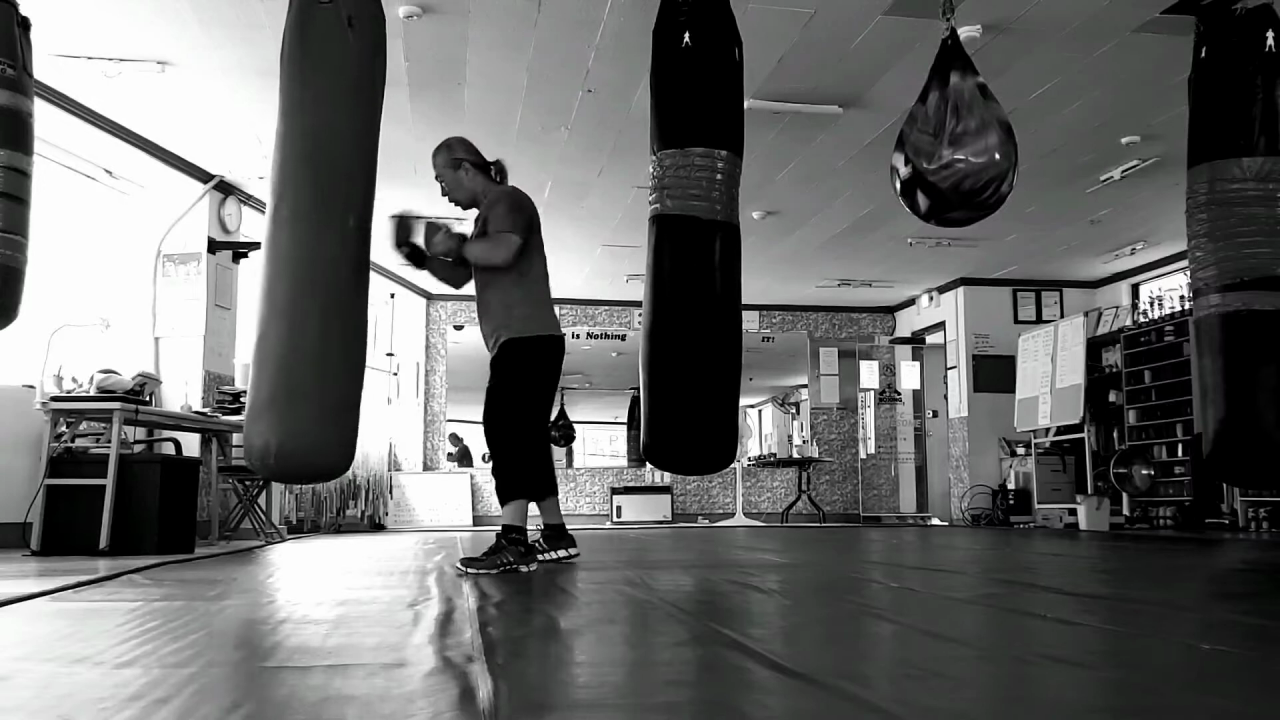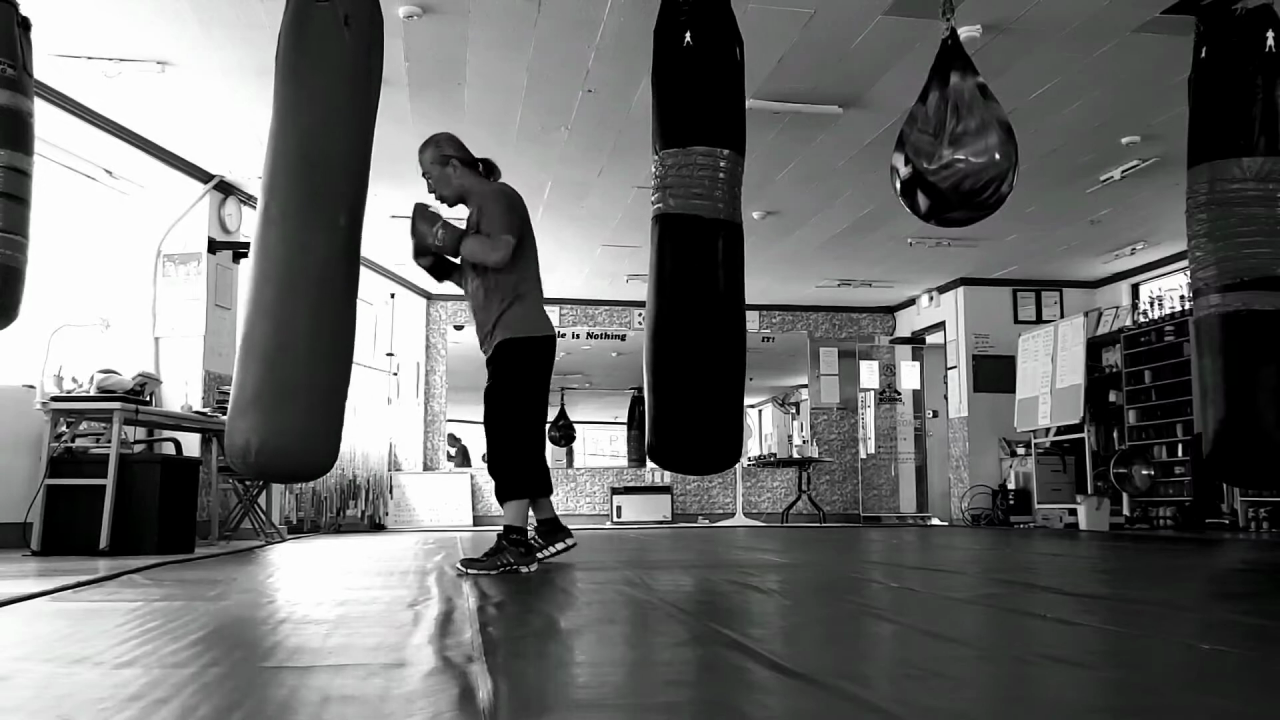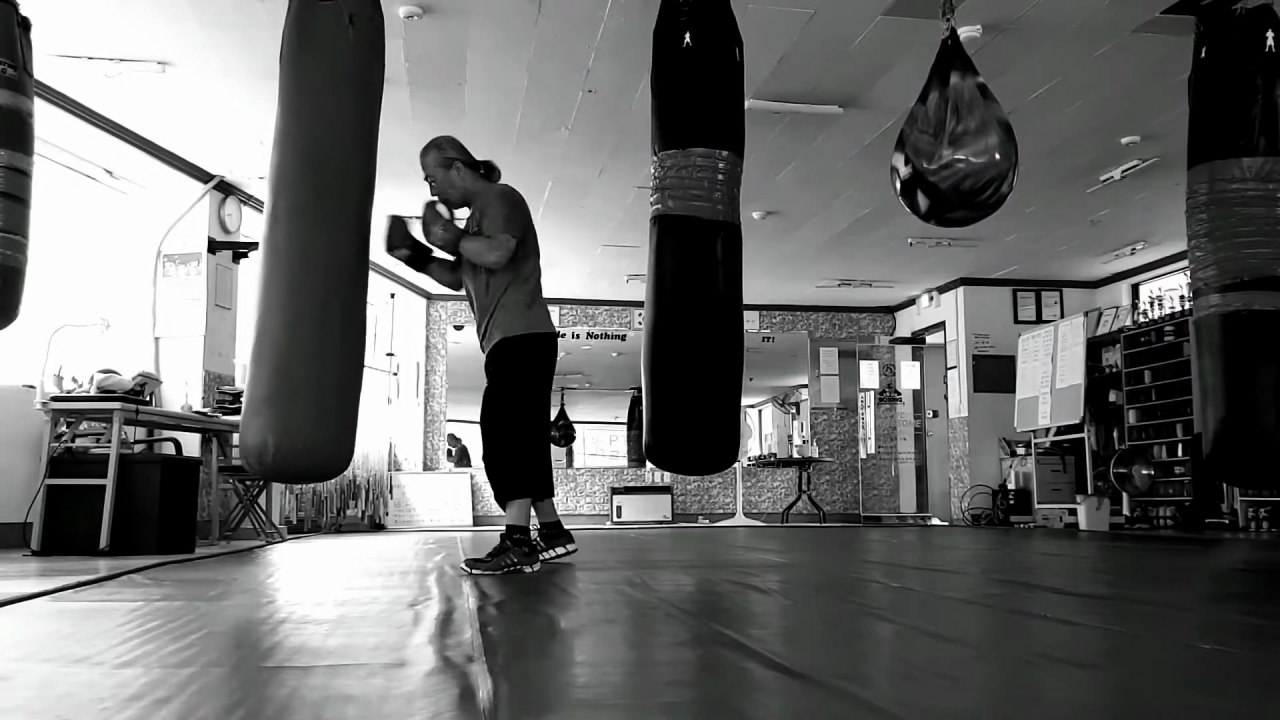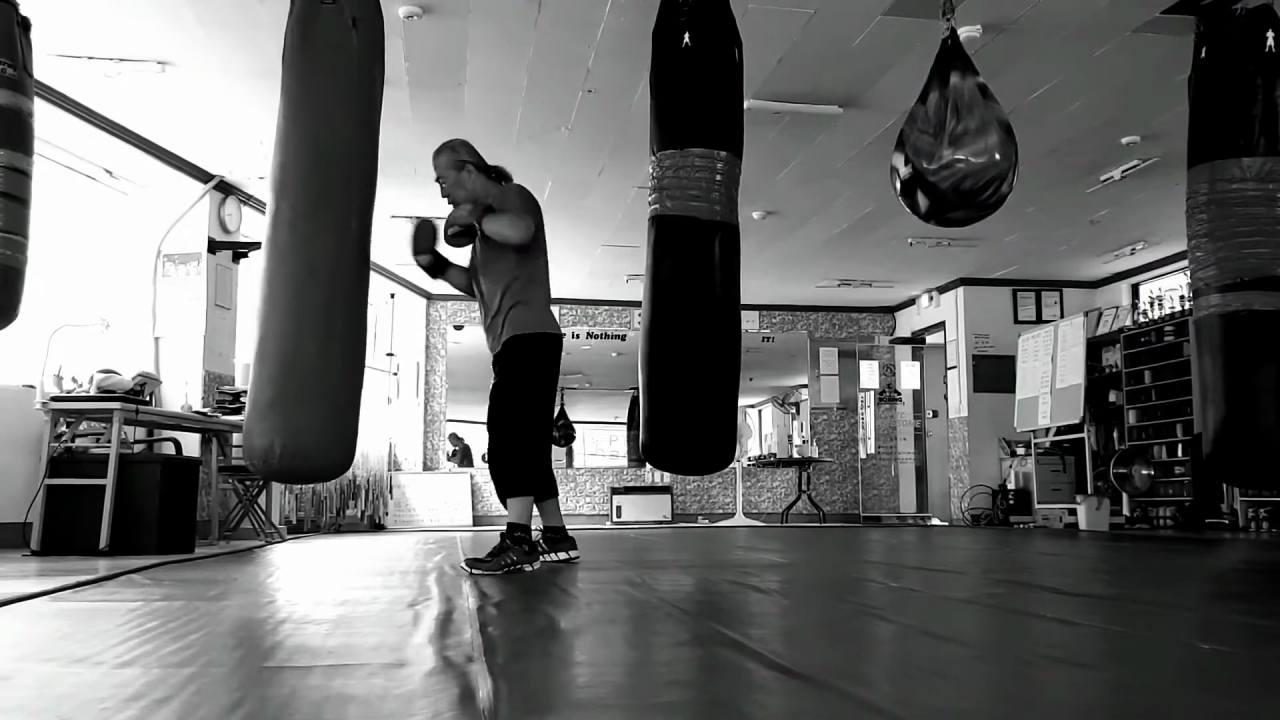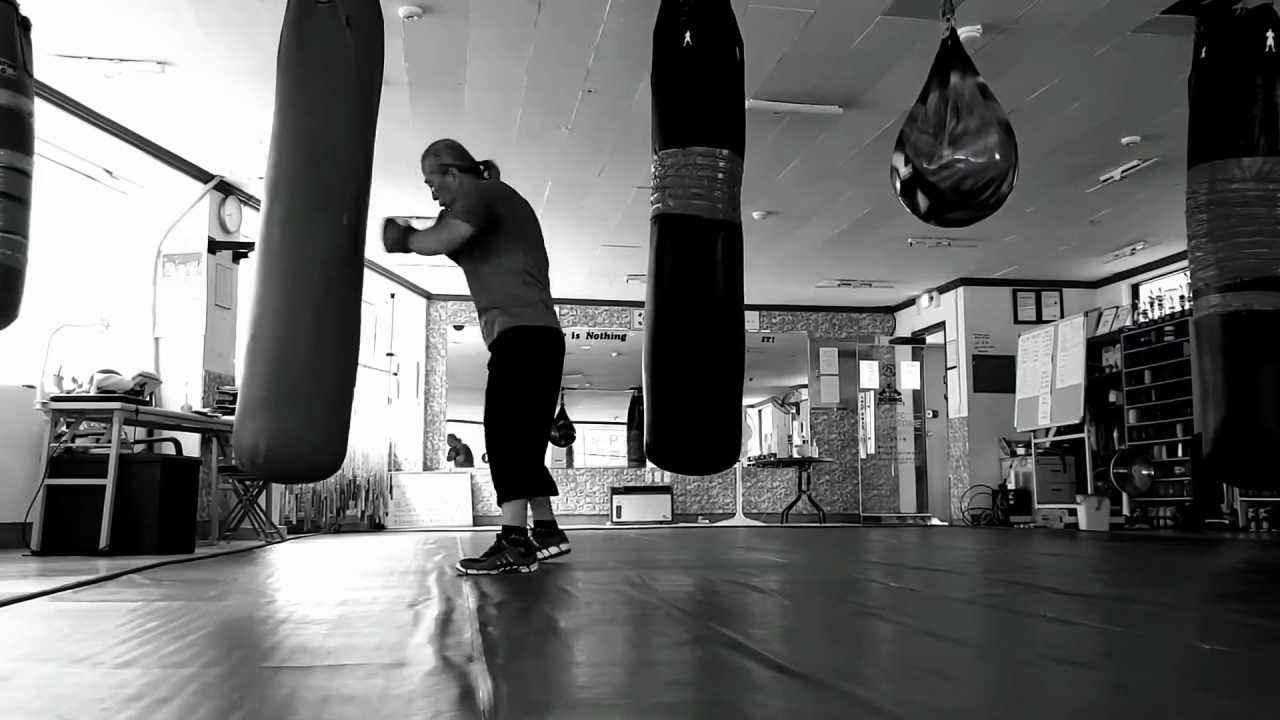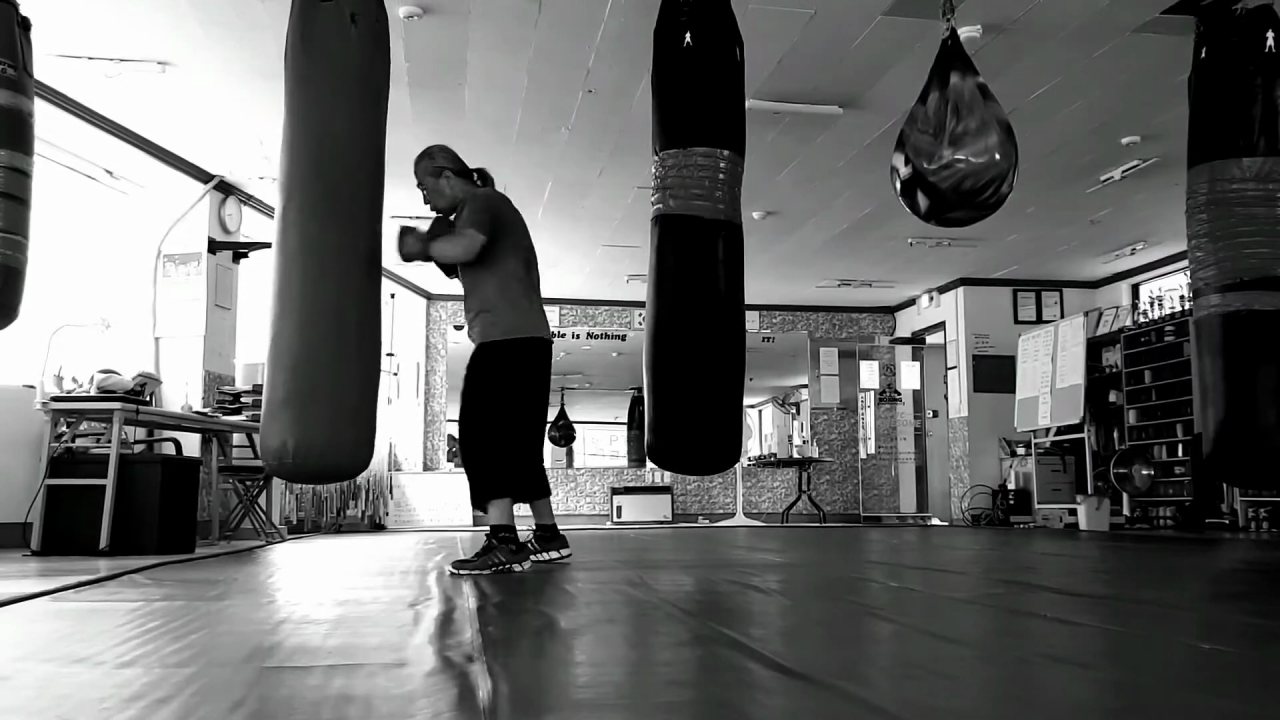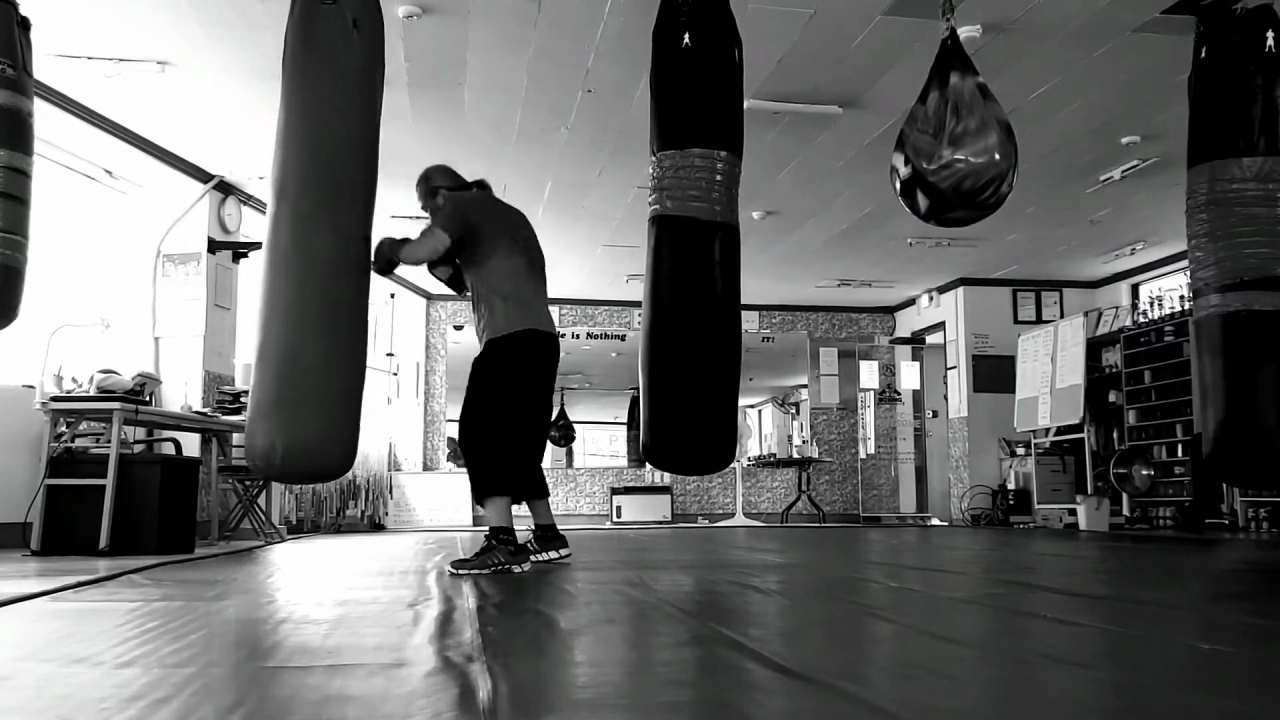
dt=0.7s
person 1, frame 1
left shoulder: (507, 200)
right shoulder: (488, 215)
left elbow: (503, 252)
right elbow: (456, 276)
left wrist: (455, 245)
right wrist: (414, 252)
left hip: (527, 340)
right hip: (517, 343)
left knee: (511, 437)
right knee: (523, 440)
left ankle: (513, 542)
right ankle: (556, 536)
person 1, frame 2
left shoulder: (500, 199)
right shoulder: (484, 213)
left elbow: (496, 255)
right elbow: (474, 277)
left wrist: (447, 236)
right wrist: (434, 260)
left hip: (521, 340)
right hip: (512, 342)
left knee: (509, 436)
right knee: (516, 439)
left ankle: (514, 542)
right ankle: (549, 529)
person 1, frame 3
left shoulder: (500, 197)
right shoulder: (481, 210)
left elbow: (497, 254)
right elbow: (456, 279)
left wrist: (451, 239)
right wrist: (413, 253)
left hip: (523, 339)
right hip: (509, 343)
left knee: (508, 438)
right knee: (516, 439)
left ankle: (518, 541)
right ankle: (549, 532)
person 1, frame 4
left shoulder: (512, 197)
right shoulder: (488, 214)
left elbow: (517, 233)
right elbow: (475, 285)
left wrist: (473, 220)
right wrist: (431, 261)
left hip: (528, 336)
right hip: (516, 341)
left knee: (511, 432)
right knee: (527, 437)
left ankle: (518, 540)
right ankle: (555, 536)
person 1, frame 5
left shoulder: (482, 192)
right shoulder: (508, 201)
left elbow: (448, 237)
left wrist: (405, 237)
right wrist: (433, 240)
left hip: (520, 333)
right hip: (537, 335)
left knee: (506, 435)
right knee: (521, 436)
left ankle: (515, 540)
right ankle: (545, 532)
person 1, frame 6
left shoulder: (484, 202)
right shoulder: (491, 214)
left elbow: (462, 250)
left wrist: (423, 245)
right wrist: (436, 251)
left hip: (505, 342)
right hip: (528, 342)
left knee: (483, 435)
right knee: (518, 443)
left ankle: (503, 542)
right ankle: (548, 535)
person 1, frame 7
left shoulder: (462, 203)
right shoulder: (511, 217)
left elbow: (427, 249)
left wrist: (393, 252)
right wrist: (469, 274)
left hip: (511, 338)
right hip: (537, 339)
left knee: (483, 434)
right knee: (519, 442)
left ankle: (502, 543)
right ankle: (547, 536)
